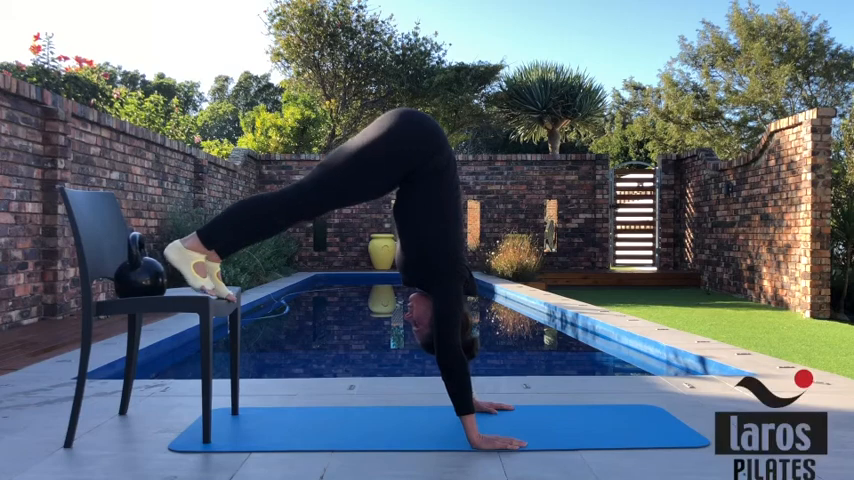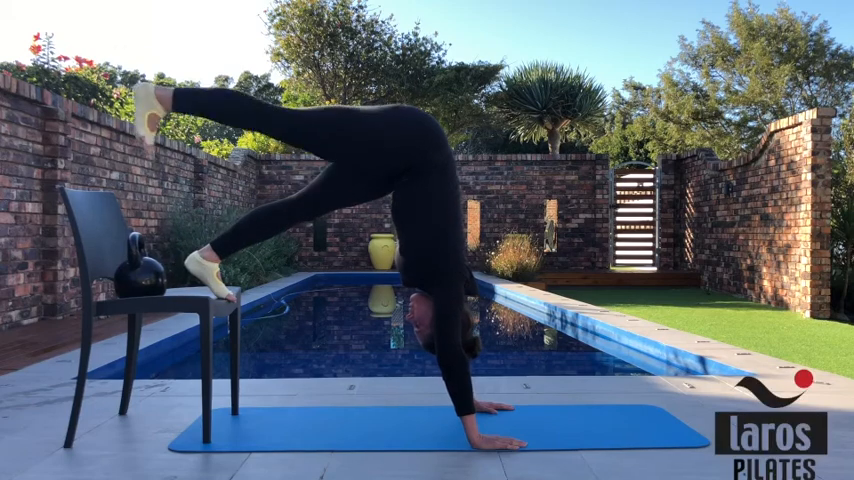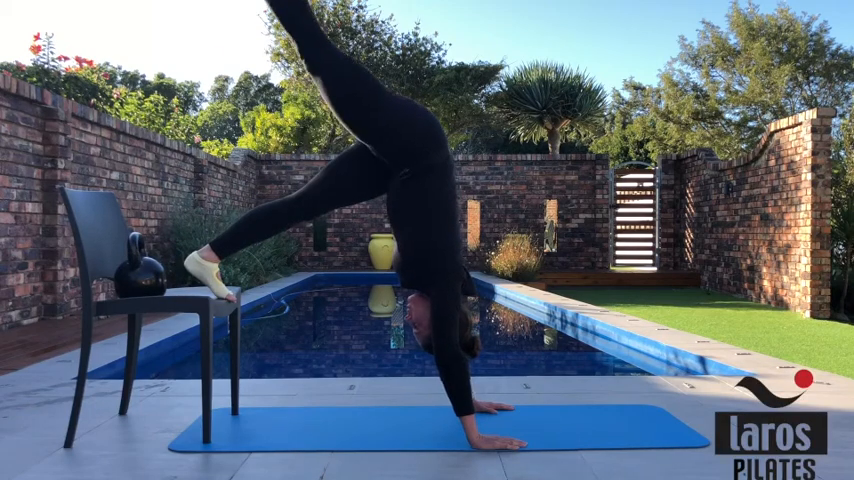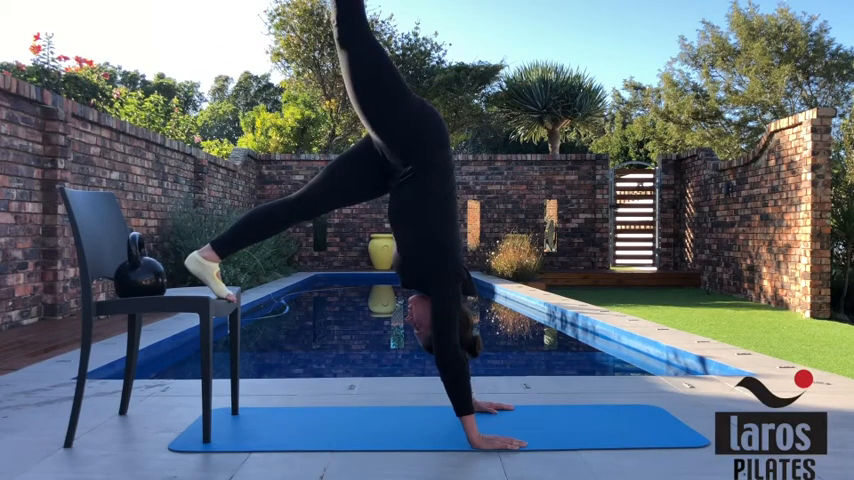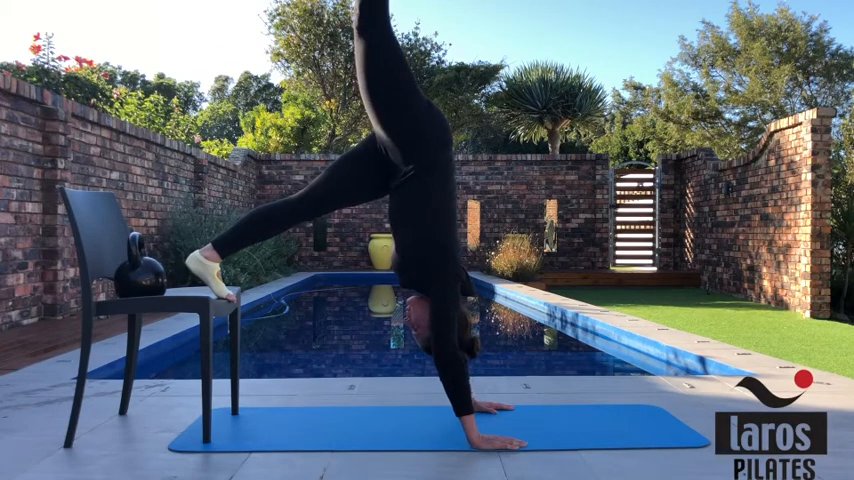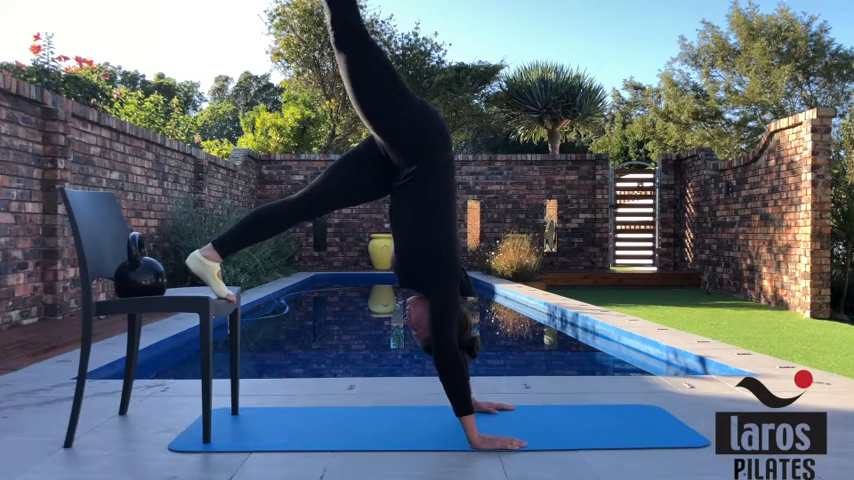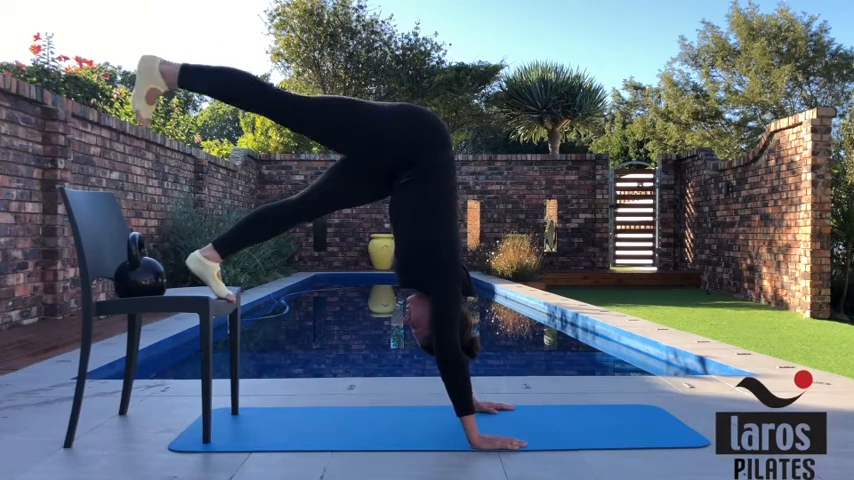
dt=0.7s
person 1, frame 1
left shoulder: (440, 275)
right shoulder: (444, 280)
left elbow: (451, 349)
right elbow: (448, 352)
left wrist: (471, 400)
left hip: (413, 149)
right hip: (411, 141)
left knee: (307, 203)
right knee: (303, 196)
left ankle: (211, 255)
right ankle: (193, 246)
person 1, frame 2
left shoulder: (444, 279)
right shoulder: (443, 281)
left elbow: (450, 348)
right elbow: (450, 351)
left wrist: (470, 402)
right wrist: (474, 435)
left hip: (404, 154)
right hip: (404, 139)
left knee: (302, 206)
right knee: (280, 122)
left ankle: (209, 257)
right ankle: (166, 98)
person 1, frame 3
left shoulder: (441, 279)
right shoulder: (441, 281)
left elbow: (448, 349)
right elbow: (448, 351)
left wrist: (471, 402)
right wrist: (474, 434)
left hip: (399, 156)
right hip: (404, 145)
left knee: (302, 204)
right knee: (318, 53)
left ankle: (208, 257)
person 1, frame 4
left shoulder: (441, 279)
right shoulder: (441, 282)
left elbow: (449, 349)
right elbow: (448, 351)
left wrist: (471, 401)
right wrist: (474, 434)
left hip: (402, 153)
right hip: (408, 142)
left knee: (303, 203)
left ankle: (209, 256)
person 1, frame 5
left shoulder: (439, 279)
right shoulder: (439, 281)
left elbow: (447, 349)
right elbow: (446, 350)
left wrist: (470, 401)
right wrist: (473, 434)
left hip: (405, 155)
right hip: (413, 145)
left knee: (305, 204)
left ankle: (210, 255)
person 1, frame 6
left shoulder: (439, 282)
right shoulder: (439, 284)
left elbow: (446, 349)
right elbow: (446, 351)
left wrist: (470, 401)
right wrist: (474, 434)
left hip: (403, 153)
right hip: (412, 143)
left knee: (304, 204)
right knee: (349, 39)
left ankle: (210, 255)
person 1, frame 7
left shoulder: (442, 281)
right shoulder: (440, 279)
left elbow: (449, 347)
right elbow: (447, 349)
left wrist: (471, 401)
left hip: (401, 156)
right hip: (406, 138)
left knee: (302, 208)
right knee: (285, 106)
left ankle: (211, 256)
right ankle: (168, 74)
